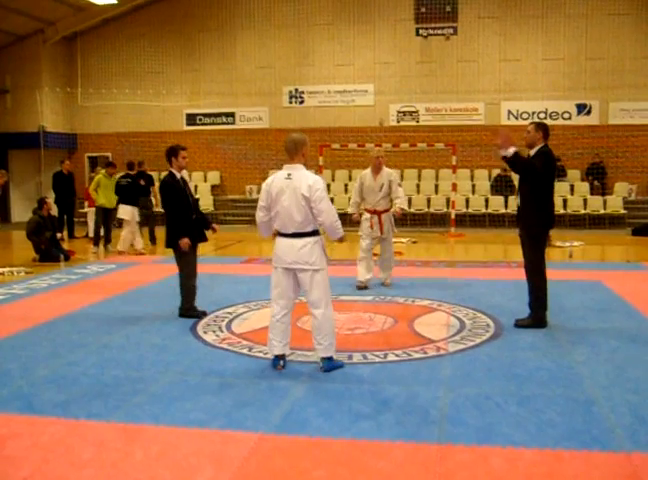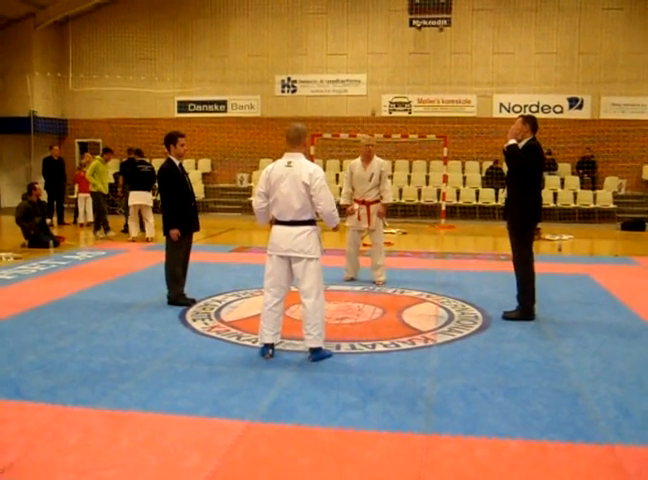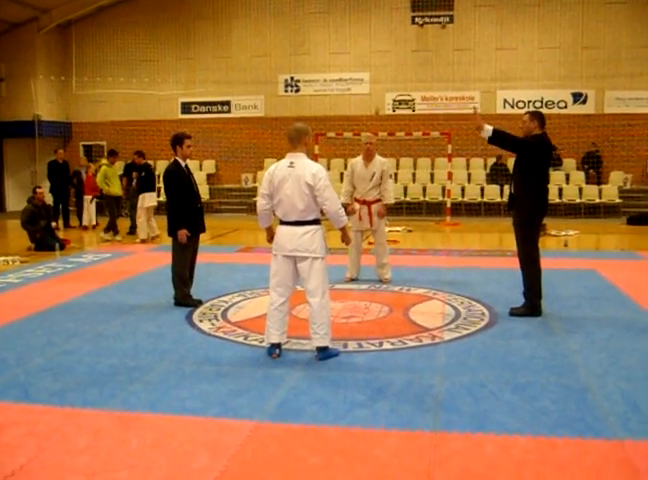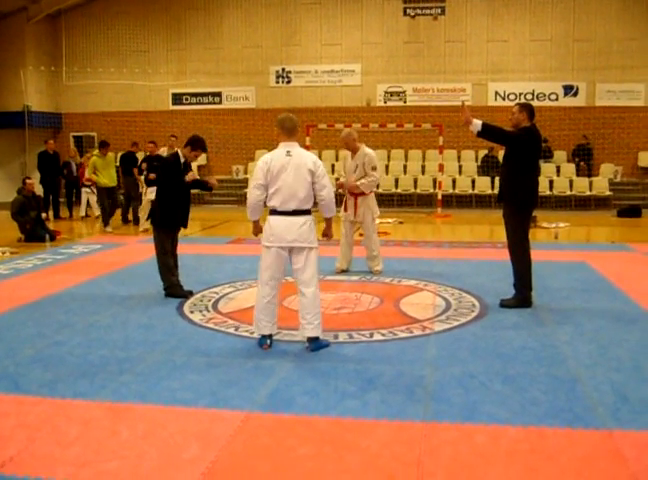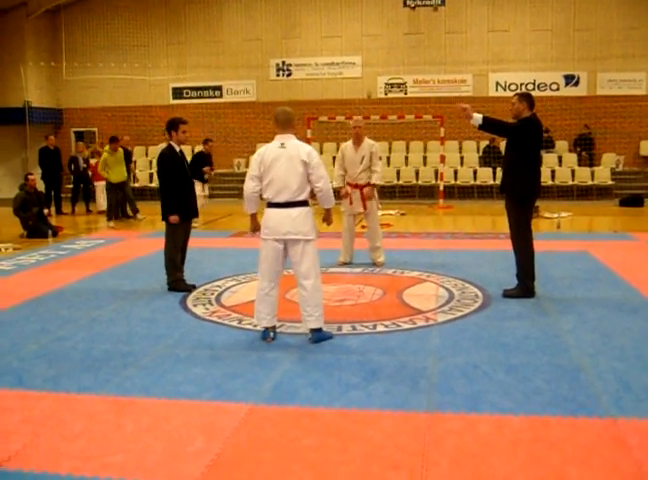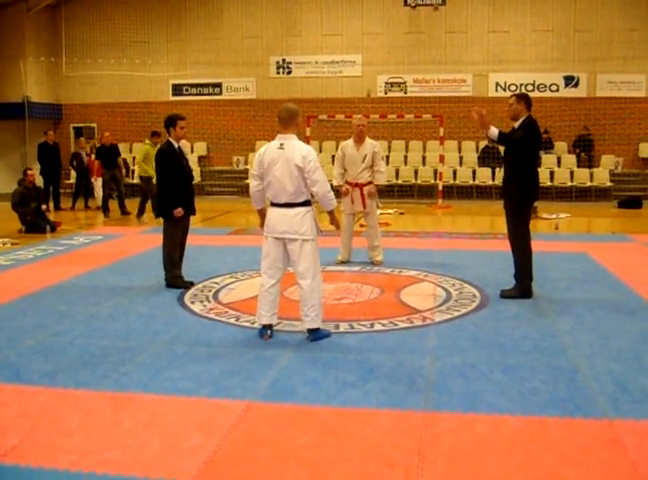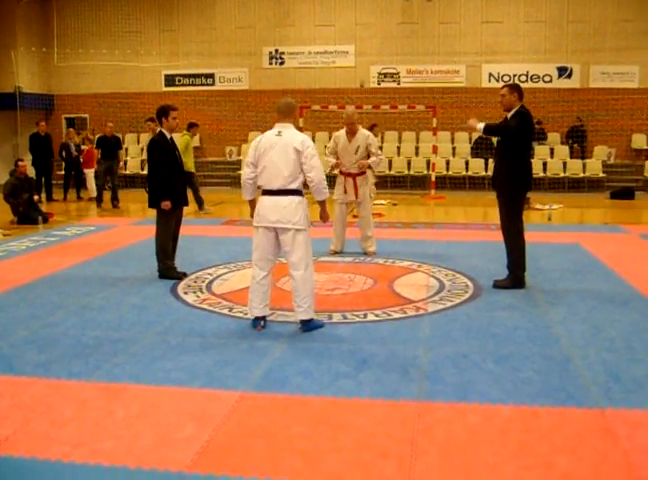
dt=0.7s
person 1, frame 1
left shoulder: (271, 182)
right shoulder: (312, 181)
left elbow: (262, 218)
right elbow: (327, 217)
right wrist: (339, 235)
left hip: (283, 248)
right hip: (309, 248)
left knee: (280, 304)
right knee: (320, 304)
left ankle: (278, 356)
right ankle: (326, 357)
person 1, frame 2
left shoulder: (270, 170)
right shoulder: (313, 170)
left elbow: (259, 204)
right elbow: (326, 206)
right wrist: (335, 224)
left hip: (279, 235)
right hip: (305, 236)
left knee: (273, 292)
right knee: (311, 294)
left ankle: (268, 344)
right ankle: (315, 347)
person 1, frame 3
left shoulder: (273, 170)
right shoulder: (315, 170)
left elbow: (263, 205)
right elbow: (331, 205)
left wrist: (268, 229)
right wrist: (344, 230)
left hip: (284, 235)
right hip: (309, 236)
left knee: (279, 292)
right knee: (317, 292)
left ankle: (274, 344)
right ankle: (322, 346)
person 1, frame 4
left shoulder: (267, 160)
right shoulder: (312, 160)
left elbow: (255, 197)
right elbow: (326, 196)
left wrist: (255, 223)
right wrist: (328, 224)
left hip: (275, 225)
right hip: (303, 225)
left knee: (268, 282)
right knee: (308, 284)
left ankle: (265, 335)
right ankle: (313, 337)
person 1, frame 5
left shoulder: (262, 153)
right shoulder: (306, 151)
left elbow: (251, 190)
right elbow: (323, 186)
left wrist: (253, 219)
right wrist: (328, 213)
left hip: (273, 218)
right hip: (300, 217)
left knee: (268, 276)
right knee: (308, 275)
left ankle: (268, 328)
right ankle: (315, 328)
person 1, frame 6
left shoulder: (264, 152)
right shoulder: (305, 151)
left elbow: (256, 188)
right elbow: (320, 187)
left wrist: (261, 214)
right wrist: (332, 215)
left hip: (274, 217)
right hip: (300, 218)
left knee: (270, 273)
right knee: (308, 275)
left ankle: (266, 325)
right ankle: (313, 327)
person 1, frame 7
left shoulder: (260, 140)
right shoulder: (301, 140)
left elbow: (248, 176)
right elbow: (316, 177)
left wrist: (252, 205)
right wrist: (323, 207)
left hip: (266, 205)
right hip: (292, 206)
left knee: (261, 264)
right knee: (300, 265)
left ankle: (258, 316)
right ankle: (306, 318)
person 2, frame 1
left shoulder: (545, 155)
right shoulder: (537, 155)
left elbow: (529, 169)
right elbow: (521, 168)
left wrist: (510, 149)
right wrist: (505, 150)
left hip: (537, 220)
right hip: (532, 218)
left knee: (535, 267)
right knee: (533, 267)
left ankle: (538, 316)
right ankle: (537, 313)
person 2, frame 2
left shoulder: (532, 148)
right shoulder: (526, 148)
left elbow: (518, 166)
right elbow: (513, 165)
left wrist: (512, 142)
right wrist: (510, 145)
left hip: (524, 212)
right hip: (519, 210)
left knee: (523, 259)
right knee: (522, 259)
left ankle: (526, 308)
right ankle: (525, 305)
person 2, frame 3
left shoulder: (540, 143)
right shoulder: (535, 143)
left elbow: (514, 142)
right elbow: (514, 144)
left wrist: (485, 129)
right wrist: (486, 130)
left hip: (530, 206)
right hip: (527, 204)
left knee: (529, 255)
right knee: (528, 254)
left ankle: (533, 305)
right ankle: (533, 302)
person 2, frame 4
left shoulder: (529, 134)
right shoulder: (524, 135)
left elbow: (504, 136)
right elbow: (504, 137)
left wrist: (473, 123)
right wrist: (474, 123)
left hip: (520, 198)
right hip: (518, 197)
left knee: (518, 246)
right knee: (518, 246)
left ankle: (523, 296)
right ankle: (523, 293)
person 2, frame 5
left shoulder: (530, 124)
right shoulder: (525, 125)
left elbow: (506, 128)
right elbow: (505, 130)
left wrist: (474, 117)
right wrist: (474, 117)
left hip: (523, 189)
right hip: (519, 188)
left knee: (521, 237)
right knee: (521, 236)
left ankle: (526, 286)
right ankle: (525, 284)
person 2, frame 6
left shoulder: (529, 127)
right shoulder: (521, 127)
left elbow: (513, 141)
right elbow: (507, 141)
left wrist: (488, 128)
right wrist: (485, 126)
left hip: (521, 190)
right hip: (516, 189)
left knee: (519, 238)
right knee: (518, 237)
left ankle: (523, 286)
right ankle: (523, 284)
person 2, frame 7
left shoulder: (522, 116)
right shoulder: (513, 117)
left elbow: (505, 130)
right elbow: (501, 130)
left wrist: (479, 126)
right wrist: (479, 125)
left hip: (514, 181)
right hip: (509, 180)
left knee: (512, 229)
right knee: (511, 228)
left ankle: (516, 277)
right ankle: (516, 274)
person 3, frame 1
left shoulder: (182, 180)
right shoulder: (167, 182)
left elbow: (193, 206)
right elbow: (171, 212)
left wrist: (208, 223)
right wrist: (181, 236)
left hip: (191, 232)
right hip: (181, 235)
left knee: (190, 271)
right knee: (187, 272)
left ankle: (189, 306)
right ankle: (185, 308)
person 3, frame 2
left shoulder: (179, 167)
right shoulder: (166, 169)
right elbow: (167, 201)
left wrist: (192, 220)
right wrist: (172, 226)
left hip: (186, 222)
right hip: (176, 224)
left knee: (183, 261)
right knee: (174, 261)
left ankle: (179, 293)
right ankle: (174, 295)
person 3, frame 3
left shoulder: (185, 168)
right shoulder: (172, 171)
right elbow: (174, 202)
left wrist: (197, 223)
right wrist: (179, 227)
left hip: (192, 224)
right hip: (183, 226)
left knee: (190, 262)
right knee: (181, 262)
left ankle: (185, 294)
right ankle: (181, 296)
person 3, frame 4
left shoulder: (185, 164)
right shoulder: (168, 162)
left elbow: (191, 182)
right elbow: (164, 185)
left wrist: (208, 184)
right wrist: (184, 180)
left hip: (175, 215)
right hip: (163, 215)
left knee: (171, 252)
right knee: (165, 252)
left ankle: (174, 285)
right ankle: (171, 287)
person 3, frame 5
left shoulder: (179, 154)
right shoulder: (166, 155)
right elbow: (166, 186)
left wrist: (190, 208)
right wrist: (171, 211)
left hip: (185, 209)
right hip: (176, 211)
left knee: (182, 247)
right knee: (174, 247)
left ankle: (178, 279)
right ankle: (174, 281)
person 3, frame 6
left shoulder: (178, 150)
right shoulder: (164, 151)
right elbow: (165, 182)
left wrist: (185, 204)
right wrist: (174, 205)
left hip: (183, 204)
right hip: (174, 206)
left knee: (180, 243)
right knee: (172, 242)
left ankle: (176, 276)
right ankle: (172, 278)
person 3, frame 7
left shoulder: (169, 140)
right shoulder: (157, 142)
right elbow: (157, 172)
left wrist: (181, 194)
right wrist: (163, 198)
left hip: (175, 196)
right hip: (166, 197)
left knee: (173, 233)
right knee: (165, 233)
left ankle: (170, 266)
right ankle: (165, 268)
person 4, frame 1
left shoulder: (391, 174)
right shoulder: (363, 176)
left elbow: (397, 193)
right elbow: (356, 195)
left wrist: (399, 207)
right wrist: (354, 212)
left hip: (384, 216)
right hip: (368, 217)
left knee: (387, 250)
right knee: (365, 249)
left ankle: (386, 278)
right ankle: (363, 280)
person 4, frame 2
left shoulder: (381, 164)
right shoulder: (353, 165)
left elbow: (385, 186)
right elbow: (347, 186)
left wrist: (383, 205)
right wrist: (347, 205)
left hip: (374, 207)
right hip: (357, 207)
left knee: (377, 243)
right knee: (352, 242)
left ankle: (379, 276)
right ankle: (351, 272)
person 4, frame 3
left shoulder: (383, 163)
right shoulder: (354, 163)
left elbow: (387, 186)
right elbow: (348, 185)
left wrist: (384, 205)
right wrist: (347, 204)
left hip: (375, 207)
right hip: (358, 207)
left knee: (381, 242)
right knee: (355, 242)
left ankle: (384, 274)
right ankle: (352, 273)
person 4, frame 4
left shoulder: (368, 154)
right shoulder: (349, 156)
left elbow: (374, 177)
left wrist: (357, 186)
right wrist: (342, 183)
left hip: (364, 199)
right hip: (350, 199)
left knee: (370, 234)
right knee: (346, 233)
left ankle: (375, 265)
right ankle: (343, 264)
person 4, frame 5
left shoulder: (372, 146)
right shoulder: (344, 147)
left elbow: (377, 169)
right elbow: (339, 169)
left wrist: (371, 187)
right wrist: (341, 187)
left hip: (367, 190)
right hip: (350, 191)
left knee: (373, 225)
right knee: (348, 226)
left ankle: (378, 257)
right ankle: (346, 257)
person 4, frame 6
left shoulder: (373, 146)
right shoulder: (344, 146)
left elbow: (380, 168)
right elbow: (338, 168)
left wrist: (375, 185)
right wrist: (341, 185)
left hip: (367, 189)
right hip: (349, 190)
left knee: (372, 224)
right knee: (347, 224)
left ankle: (376, 256)
right ankle: (344, 255)
person 4, frame 7
left shoulder: (367, 136)
right shoulder: (337, 136)
left elbow: (378, 156)
right elbow: (329, 153)
left wrist: (368, 163)
right wrist: (334, 162)
left hip: (360, 179)
right hip: (343, 179)
left knee: (365, 214)
right knee: (339, 214)
left ankle: (369, 246)
right ankle: (337, 246)
